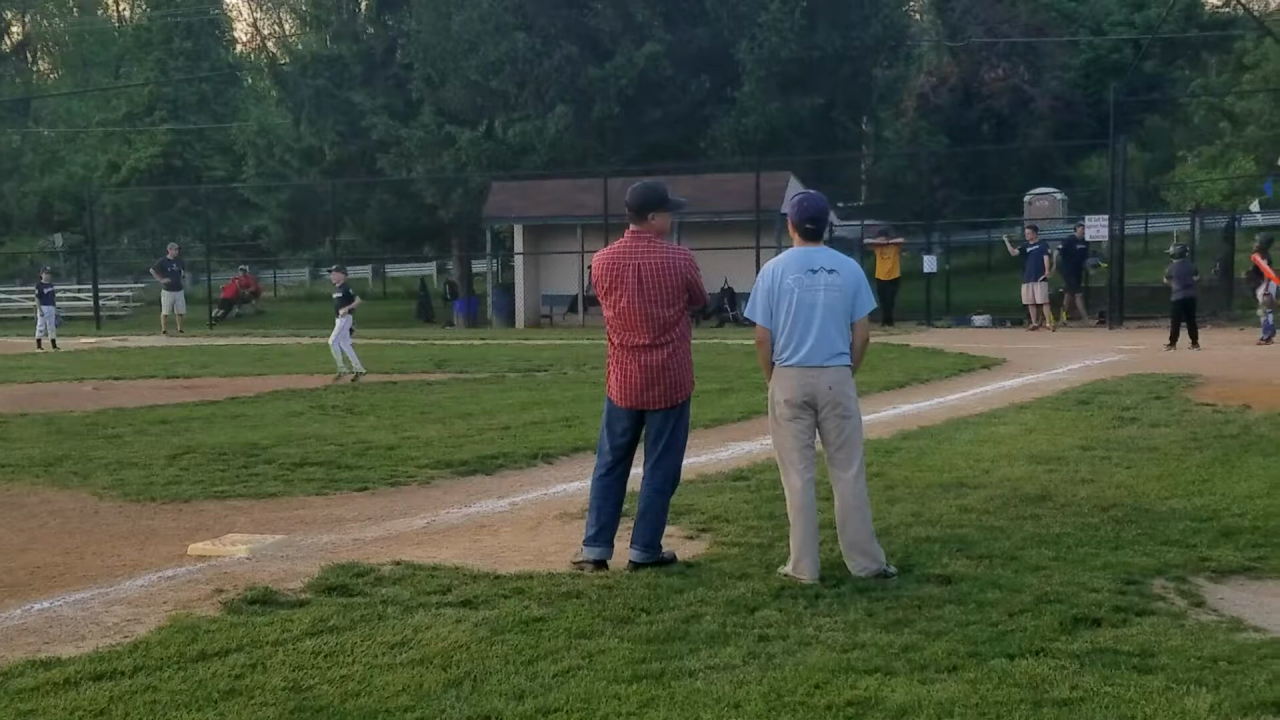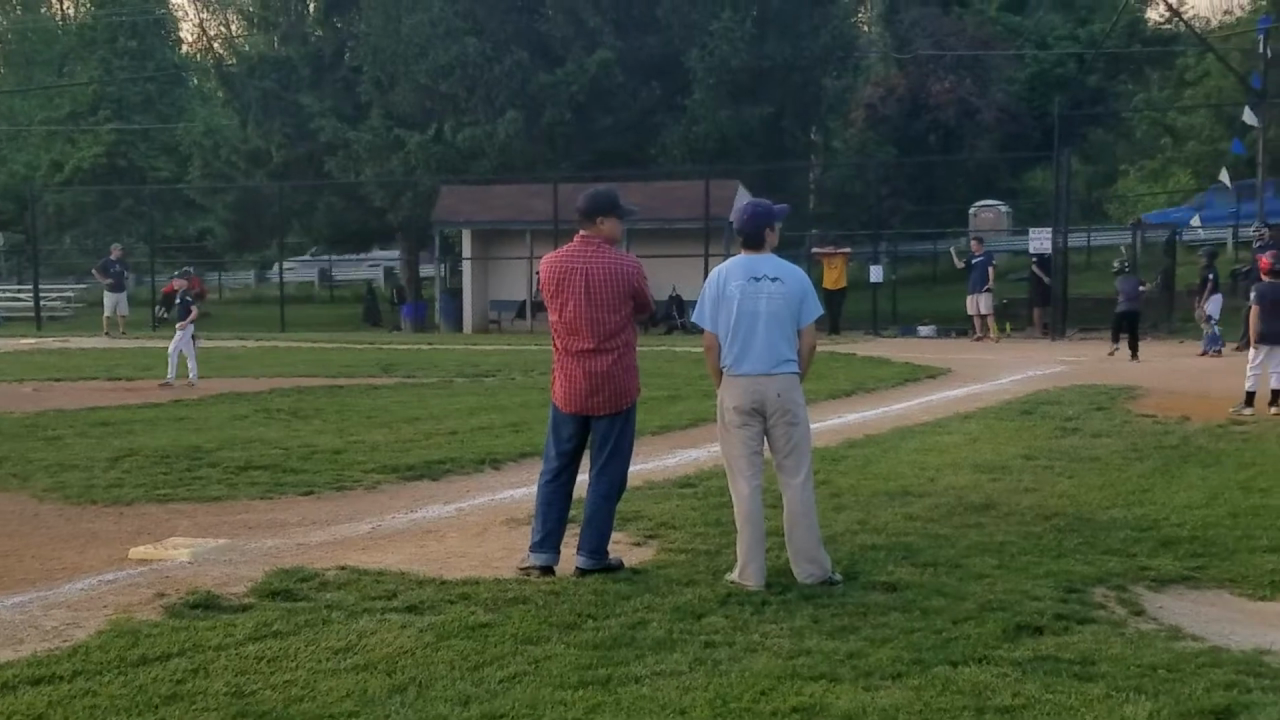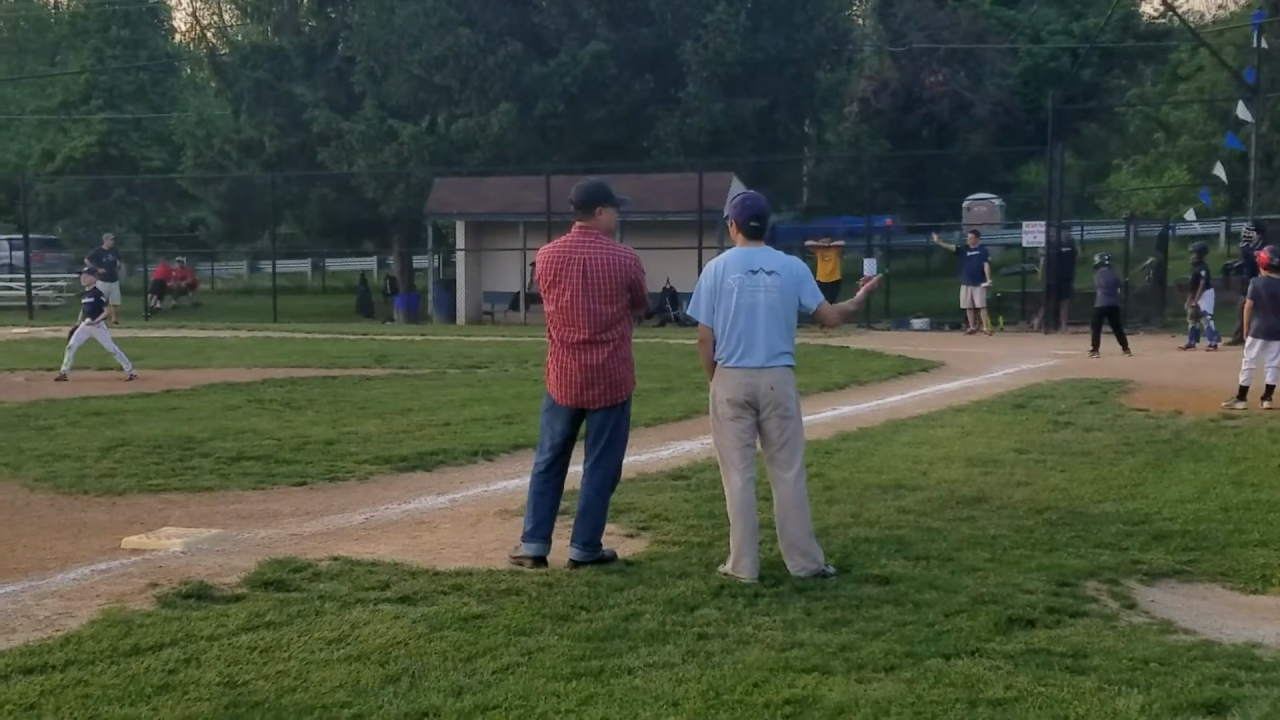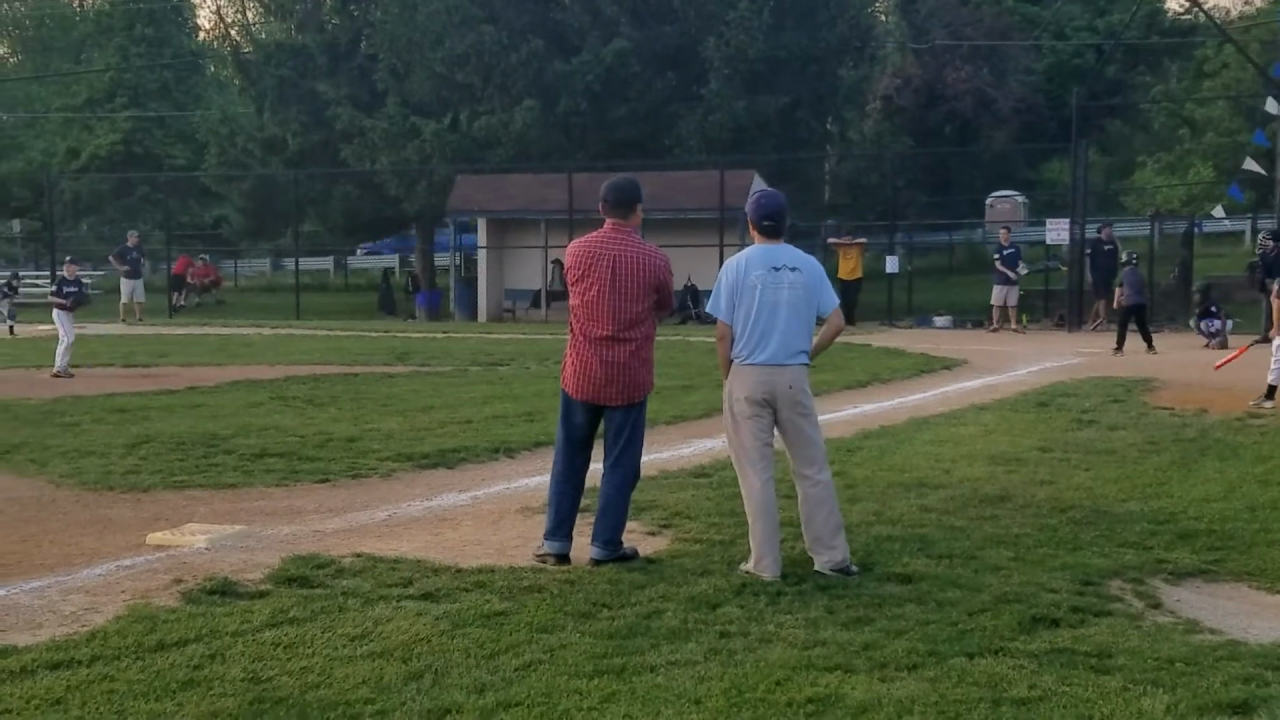
dt=0.7s
person 1, frame 1
left shoulder: (774, 269)
right shoulder: (849, 268)
left elbow: (763, 337)
right elbow: (861, 334)
left wrist: (773, 379)
right wrist: (847, 374)
left hip: (789, 380)
right hip: (836, 379)
left knee: (798, 475)
right knee: (848, 473)
left ankle: (804, 565)
right ankle: (865, 561)
person 1, frame 2
left shoulder: (721, 276)
right shoulder: (795, 275)
left elbow: (711, 343)
right elbow: (808, 341)
left wrist: (722, 386)
right wrist: (795, 380)
left hip: (738, 388)
right hip: (784, 386)
left knee: (746, 482)
right knee: (797, 480)
left ankle: (750, 572)
right ankle: (811, 568)
person 1, frame 3
left shoulder: (718, 268)
right shoulder: (792, 267)
left elbow: (705, 335)
right elbow: (829, 317)
left wrist: (714, 379)
right wrist: (857, 299)
left hip: (731, 380)
right hip: (777, 380)
left knee: (738, 475)
right knee: (787, 473)
left ankle: (743, 564)
right ankle: (804, 561)
person 1, frame 4
left shoulder: (737, 266)
right shoulder: (809, 265)
left elbow: (724, 333)
right elbow: (836, 324)
left wrist: (728, 378)
right wrist: (806, 356)
left hip: (748, 378)
right hip: (793, 378)
left knee: (756, 473)
right knee: (813, 469)
left ankle: (765, 563)
right ankle: (831, 556)
person 2, frame 1
left shoulder: (602, 261)
right shoulder: (679, 259)
right elbow: (699, 302)
left hip: (623, 380)
right hip: (669, 379)
left knee: (610, 464)
right knee: (661, 468)
left ankle: (595, 549)
right ankle: (644, 551)
person 2, frame 2
left shoulder: (550, 264)
right shoulder: (627, 266)
right elbow: (645, 311)
left hip: (568, 385)
right hip: (614, 385)
left knee: (556, 471)
right knee: (607, 474)
left ankle: (542, 555)
right ankle: (591, 557)
person 2, frame 3
left shoulder: (546, 256)
right shoulder: (625, 259)
right elbow: (640, 308)
left hip: (564, 375)
right hip: (610, 377)
left knee: (549, 462)
right knee: (601, 465)
left ankle: (533, 546)
right ankle: (584, 548)
person 2, frame 4
left shoulder: (576, 251)
right shoulder: (655, 259)
right elbow: (665, 310)
left hip: (581, 372)
right hip: (629, 375)
left knee: (569, 460)
right knee: (620, 463)
left ankle: (555, 543)
right ankle: (605, 546)
